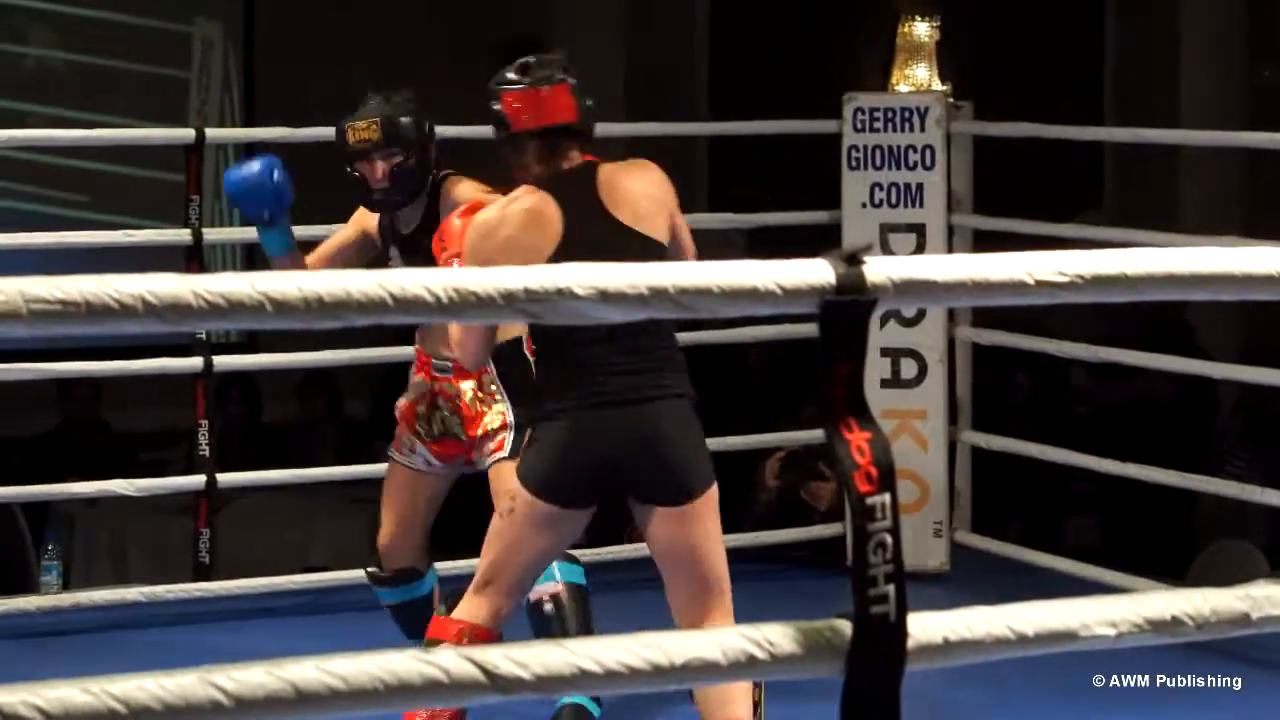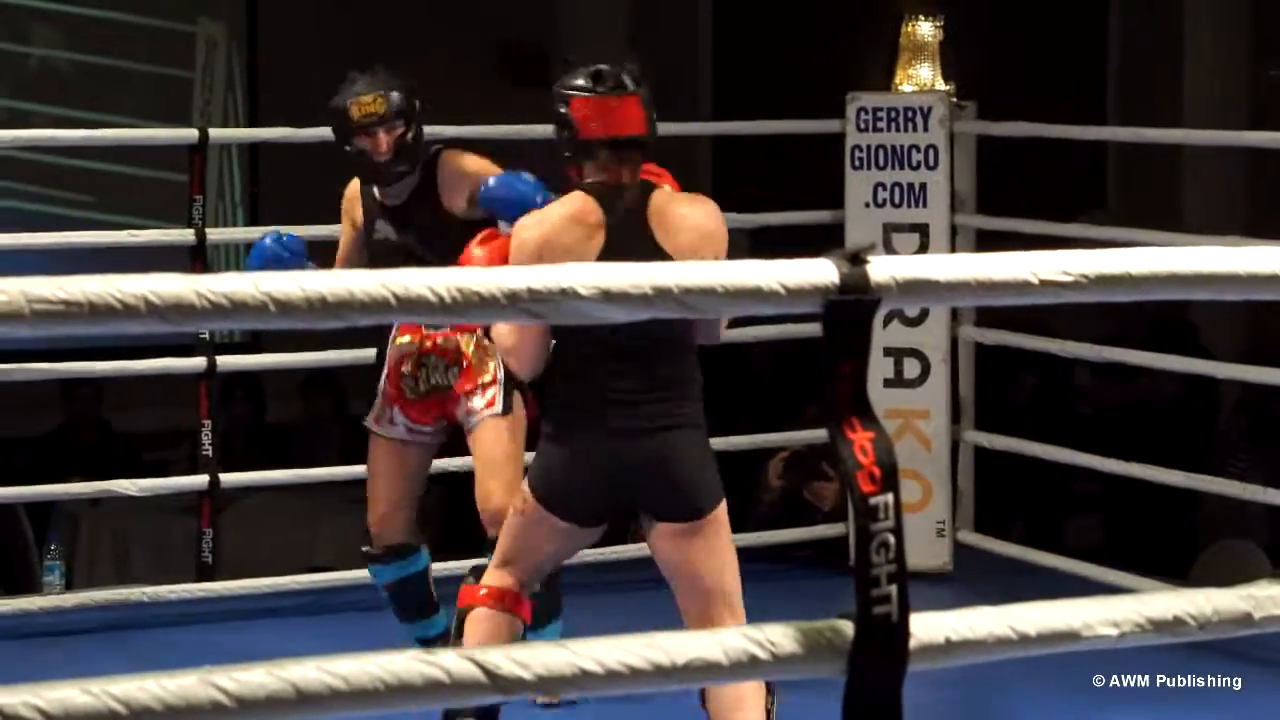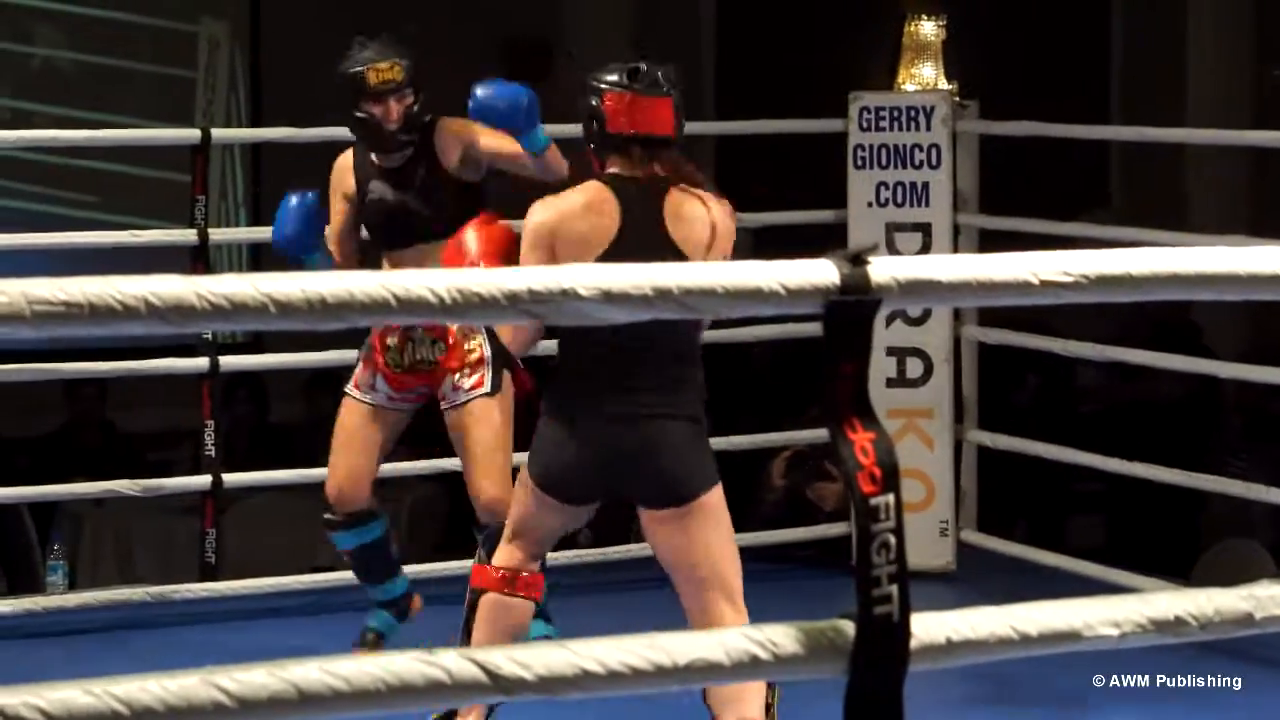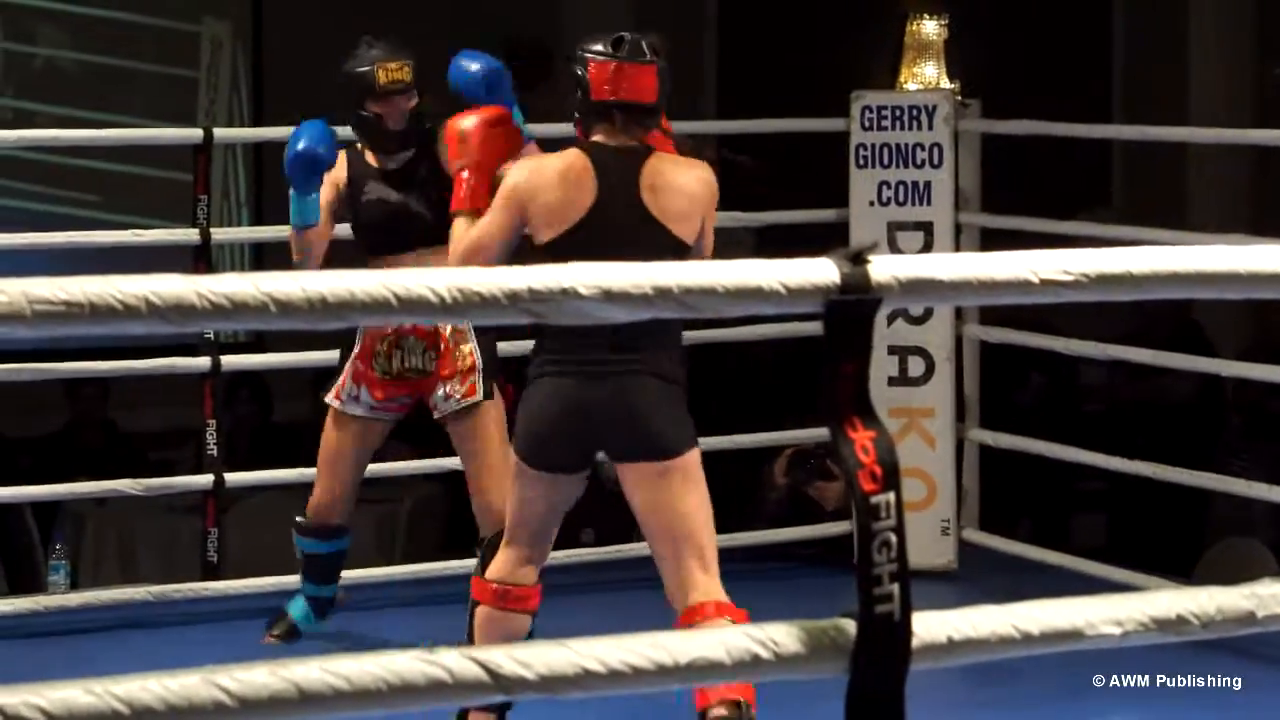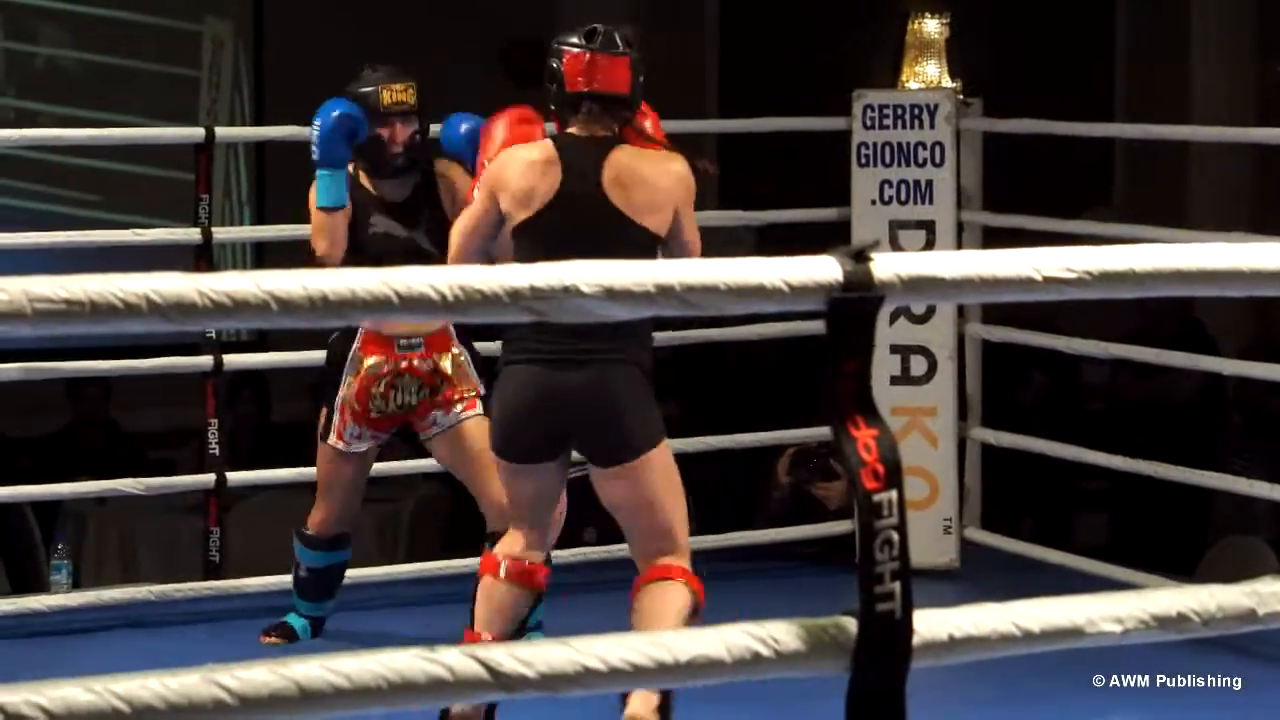
dt=0.1s
person 1, frame 1
left shoulder: (502, 225)
right shoulder: (647, 184)
left elbow: (470, 358)
left wrist: (457, 270)
left hip: (570, 435)
right hip: (666, 427)
left knee: (487, 597)
right knee: (709, 624)
person 1, frame 2
left shoulder: (544, 228)
right shoulder: (701, 217)
left elbow: (523, 360)
left hip: (576, 448)
right hip: (674, 447)
left knee: (505, 577)
right knee: (723, 633)
person 1, frame 3
left shoulder: (557, 213)
right shoulder: (712, 215)
left elbow: (517, 334)
left hip: (577, 434)
right hip: (671, 437)
left knee: (517, 550)
right knee: (724, 624)
person 1, frame 4
left shoulder: (535, 175)
right shoulder: (694, 180)
left elbow: (465, 272)
left wrist: (469, 182)
left hip: (555, 394)
right hip: (645, 398)
left knee: (520, 550)
right knee: (699, 586)
person 1, frame 5
left shoulder: (515, 166)
right shoulder: (669, 172)
left elbow: (461, 262)
right elbow: (687, 268)
left hip: (526, 385)
right hip: (615, 390)
left knee: (528, 536)
right knee: (667, 558)
person 2, frame 1
left shoulder: (462, 199)
right shoulder: (372, 219)
right elbow: (304, 271)
right wrist: (270, 222)
left hip: (500, 388)
right hip: (431, 393)
right knee: (393, 553)
person 2, frame 2
left shoulder: (456, 169)
right shoulder: (358, 195)
left wrist: (530, 206)
right wrist: (295, 270)
left hip: (481, 351)
right hip: (412, 358)
left knee: (500, 507)
right knee: (385, 528)
left ankle: (547, 640)
right ankle: (433, 637)
person 2, frame 3
left shoulder: (452, 137)
right shoulder: (348, 167)
left elbow: (554, 173)
right elbow: (340, 267)
left wrist: (530, 131)
right wrist: (307, 245)
left hip: (467, 332)
right hip: (396, 336)
left knee: (492, 497)
right knee: (345, 491)
right ankle: (391, 601)
person 2, frame 4
left shoulder: (448, 144)
right shoulder: (340, 169)
right elbow: (308, 265)
right wrist: (304, 193)
left hip: (455, 337)
right hip: (381, 343)
left knee: (496, 505)
right knee: (328, 501)
right ankle: (314, 598)
person 2, frame 5
left shoulder: (444, 175)
right shoulder: (338, 181)
right elbow: (326, 259)
right wrist: (331, 168)
left hip: (443, 362)
right hip: (367, 367)
left knee: (509, 505)
right knee: (329, 517)
right ankle: (307, 611)
